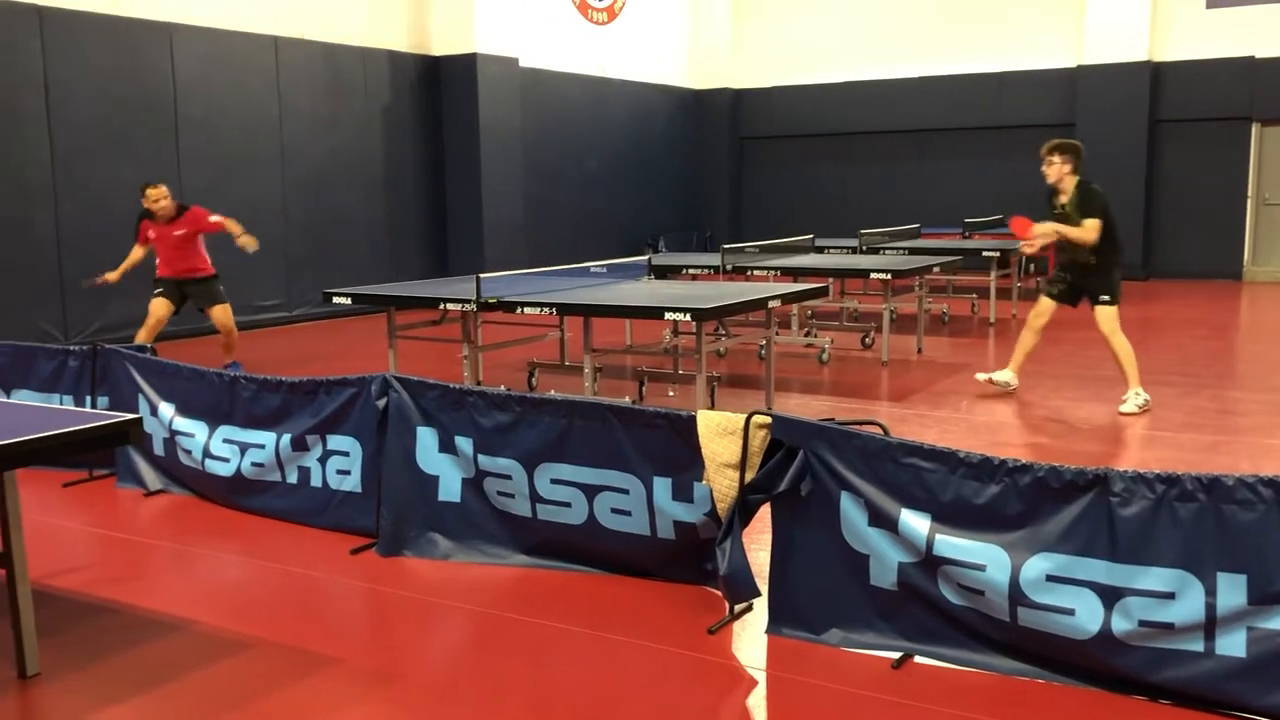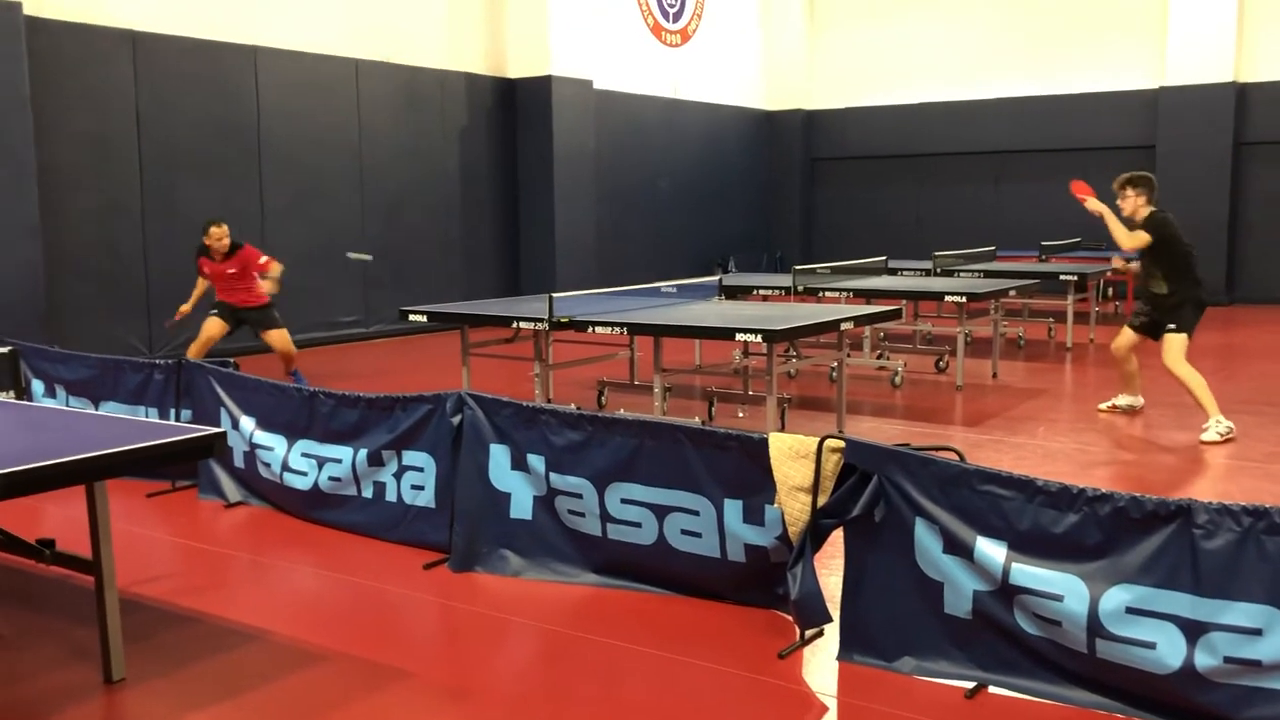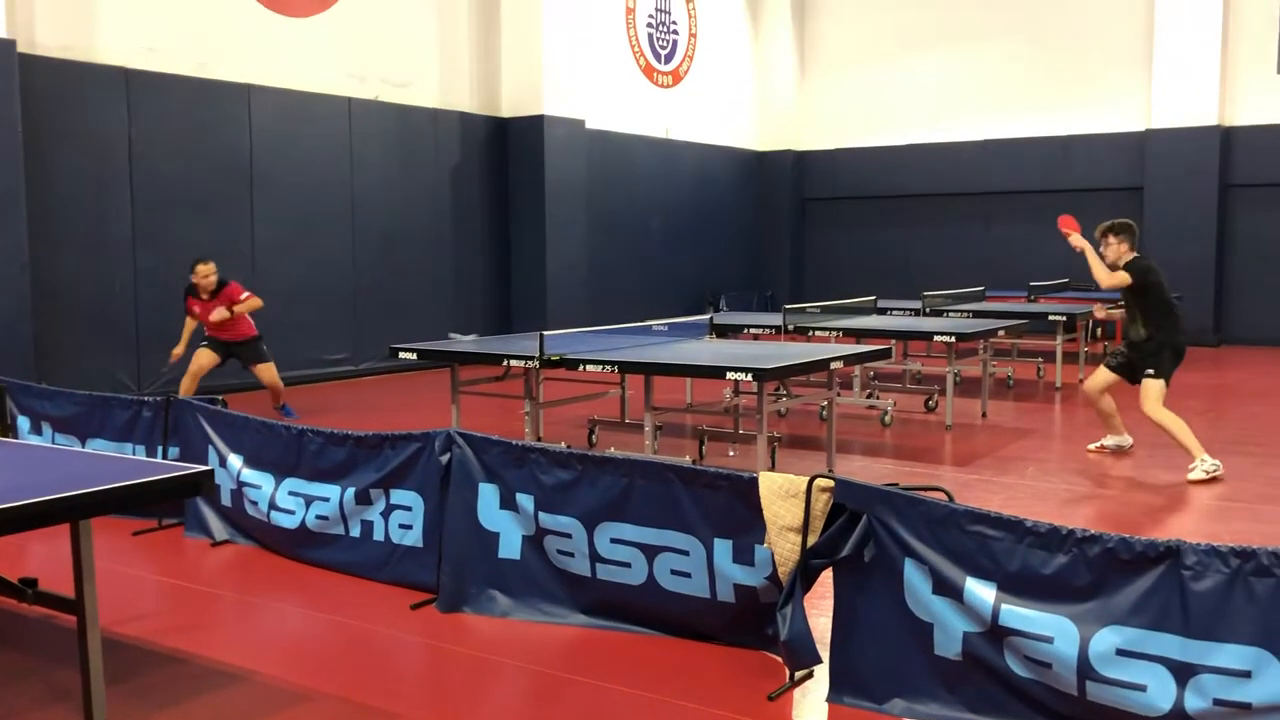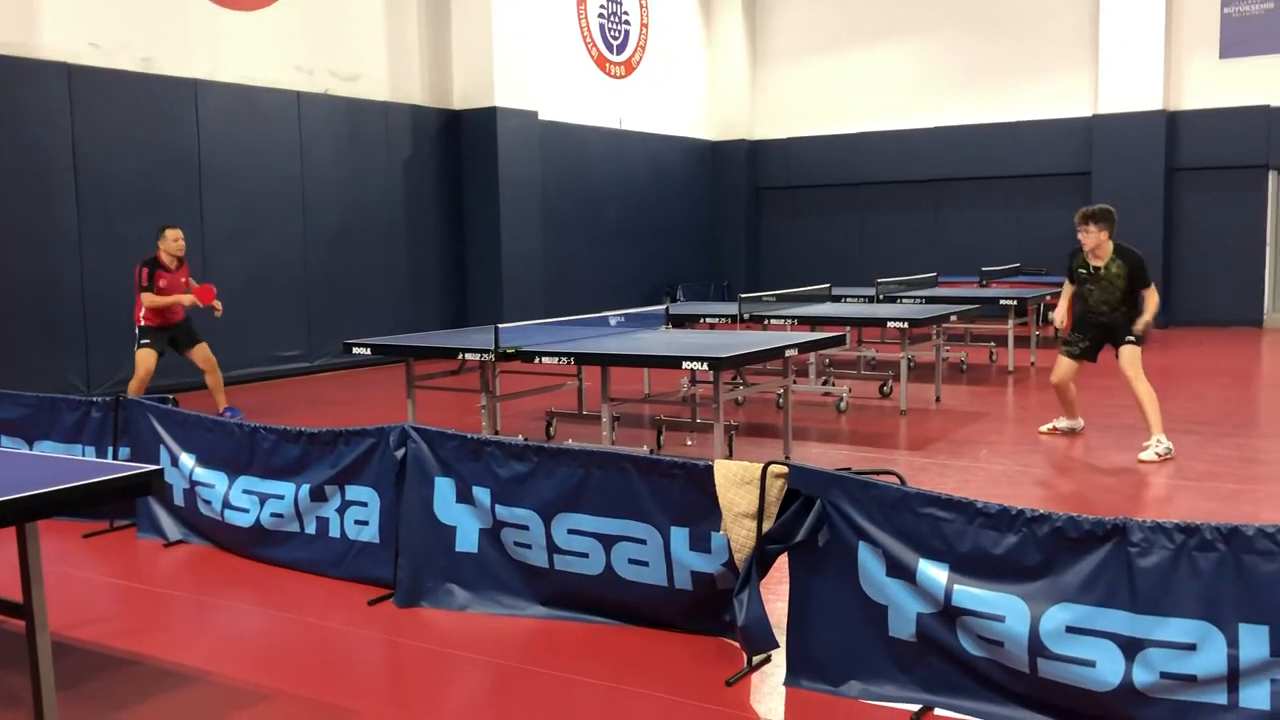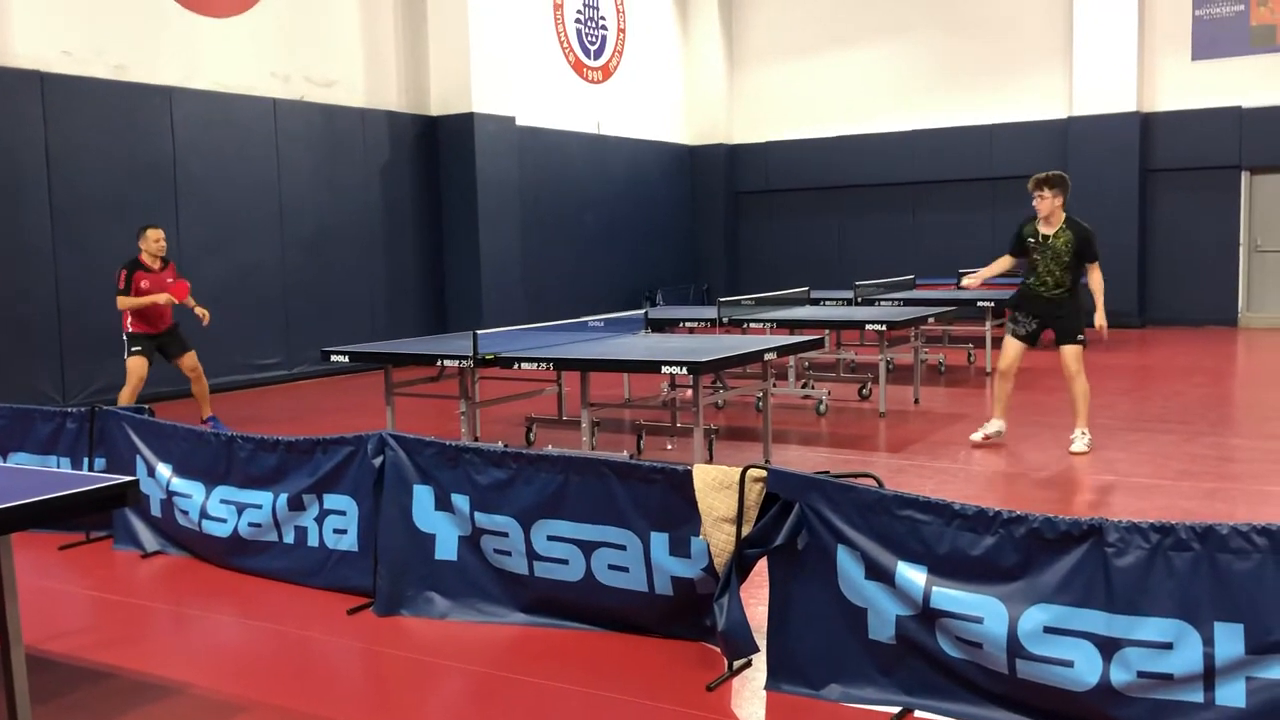
dt=1s
person 1, frame 1
left shoulder: (1090, 194)
right shoulder: (1054, 196)
left elbow: (1090, 236)
left wrist: (1057, 228)
right wrist: (1039, 242)
left hip: (1101, 267)
right hip: (1071, 264)
left knee: (1108, 328)
right knee: (1036, 318)
left ankle: (1137, 393)
right ankle: (1009, 375)
person 1, frame 2
left shoulder: (1159, 222)
right shoulder: (1144, 226)
left elbow: (1127, 244)
left wrist: (1103, 211)
right wrist: (1126, 267)
left hip: (1184, 300)
right hip: (1158, 299)
left knee: (1173, 361)
right knee: (1120, 348)
left ankle: (1219, 421)
right ankle: (1132, 398)
person 1, frame 3
left shoulder: (1140, 267)
right shoulder: (1127, 271)
left elbow: (1105, 282)
left wrist: (1085, 246)
right wrist: (1107, 314)
left hip: (1162, 346)
right hip: (1139, 344)
left knee: (1151, 407)
right knee: (1092, 387)
left ankle: (1205, 461)
right ankle: (1119, 438)
person 1, frame 4
left shoulder: (1129, 258)
right shoulder: (1077, 257)
left elbow: (1150, 294)
left wrist: (1146, 317)
right wrist: (1062, 306)
left hip: (1123, 321)
right hip: (1088, 321)
left knee: (1132, 373)
right knee: (1058, 379)
left ankle: (1159, 441)
right ankle: (1071, 420)
person 1, frame 5
left shoulder: (1080, 232)
right shoulder: (1026, 228)
left elbow: (1094, 271)
right elbow: (1011, 258)
left wrist: (1100, 309)
right wrist: (981, 275)
left hip: (1065, 305)
right hip: (1030, 302)
left knee: (1073, 369)
right knee: (1005, 367)
left ankle: (1081, 432)
right ankle: (997, 423)
person 2, frame 1
left shoulder: (191, 213)
right shoulder: (145, 221)
left elbow: (226, 223)
right elbow: (140, 249)
left wrist: (241, 236)
right wrist: (118, 272)
left hip: (202, 277)
right hip: (169, 279)
left knee: (227, 326)
right knee: (153, 322)
left ankle: (231, 363)
person 2, frame 2
left shoulder: (242, 251)
right shoulder: (202, 254)
left elbow: (275, 266)
right elbow: (204, 278)
left wrist: (271, 280)
right wrist: (190, 303)
left hip: (257, 306)
right hip: (226, 305)
left knee: (286, 350)
right knee: (205, 339)
left ankle: (292, 372)
person 2, frame 3
left shoulder: (228, 288)
right shoulder: (190, 293)
left elbow: (257, 303)
right elbow: (192, 317)
left wrist: (229, 312)
right wrist: (182, 345)
left hip: (247, 339)
right hip: (216, 339)
left knee: (273, 382)
right knee: (194, 370)
left ankle: (280, 405)
person 2, frame 4
left shoulder: (181, 263)
right shoulder: (148, 267)
right elbow: (146, 301)
right wrist: (180, 299)
left hip: (178, 322)
right hip: (151, 326)
left knee: (209, 363)
right knee: (144, 372)
left ankle: (224, 409)
person 2, frame 5
left shoulder: (169, 266)
right shoulder: (129, 270)
right elbow: (122, 303)
left wrist: (194, 306)
right wrist: (155, 298)
left hip: (167, 329)
right hip: (139, 333)
left knee: (195, 370)
right knee: (136, 379)
left ankle: (208, 417)
